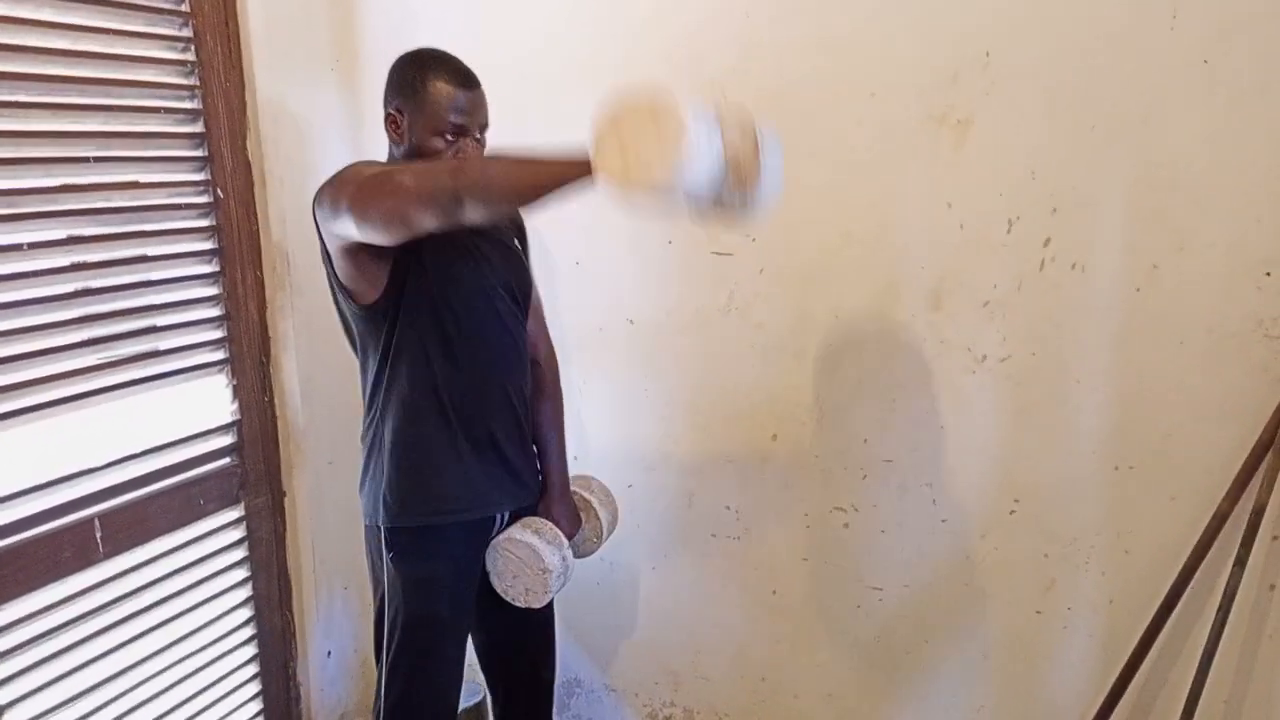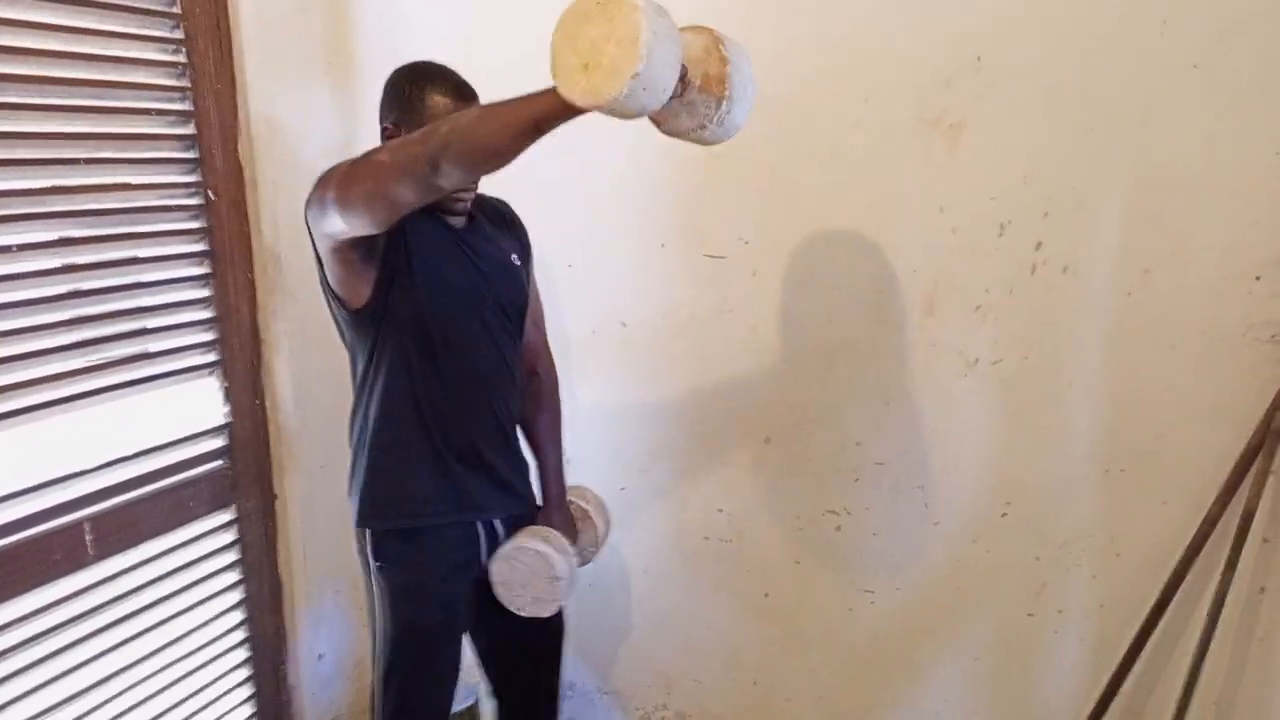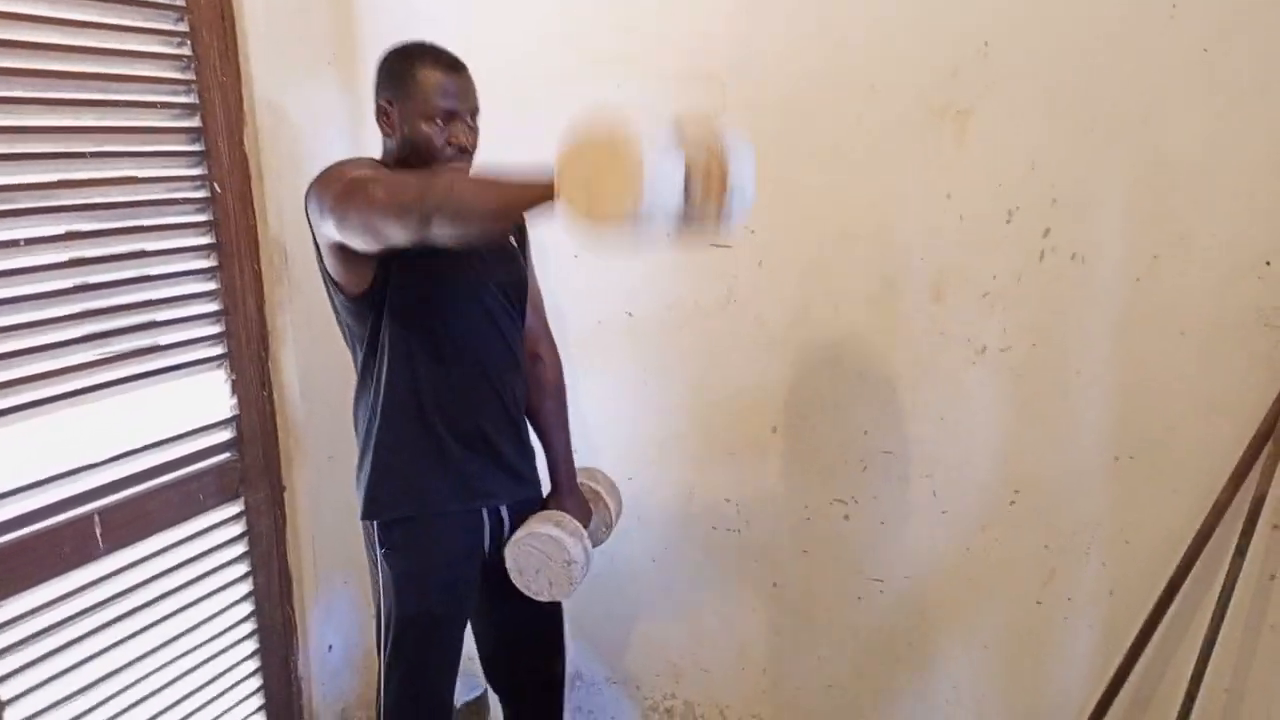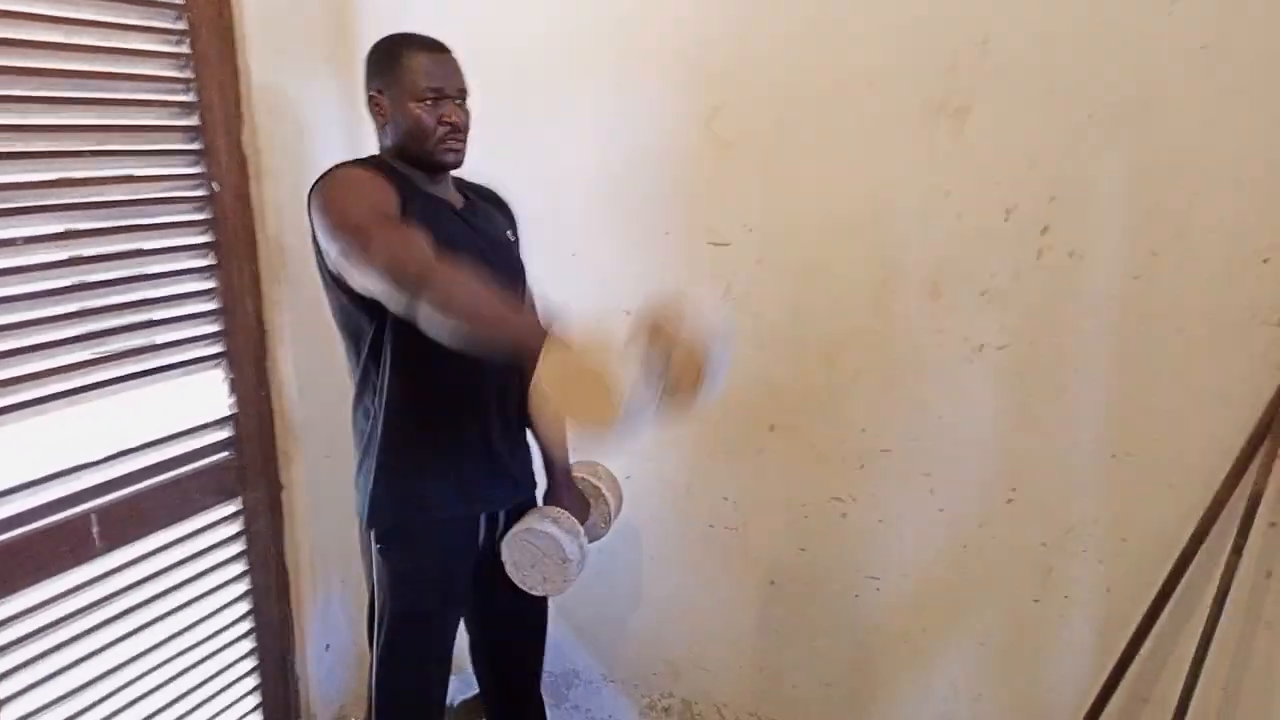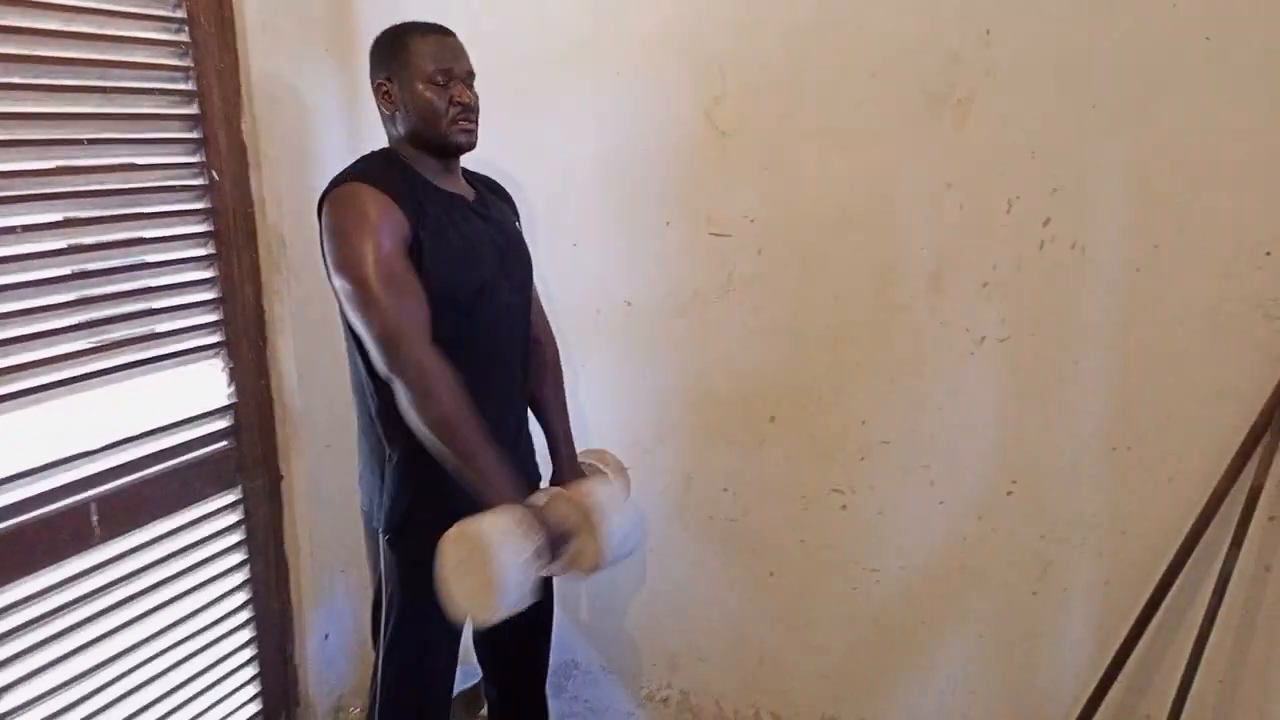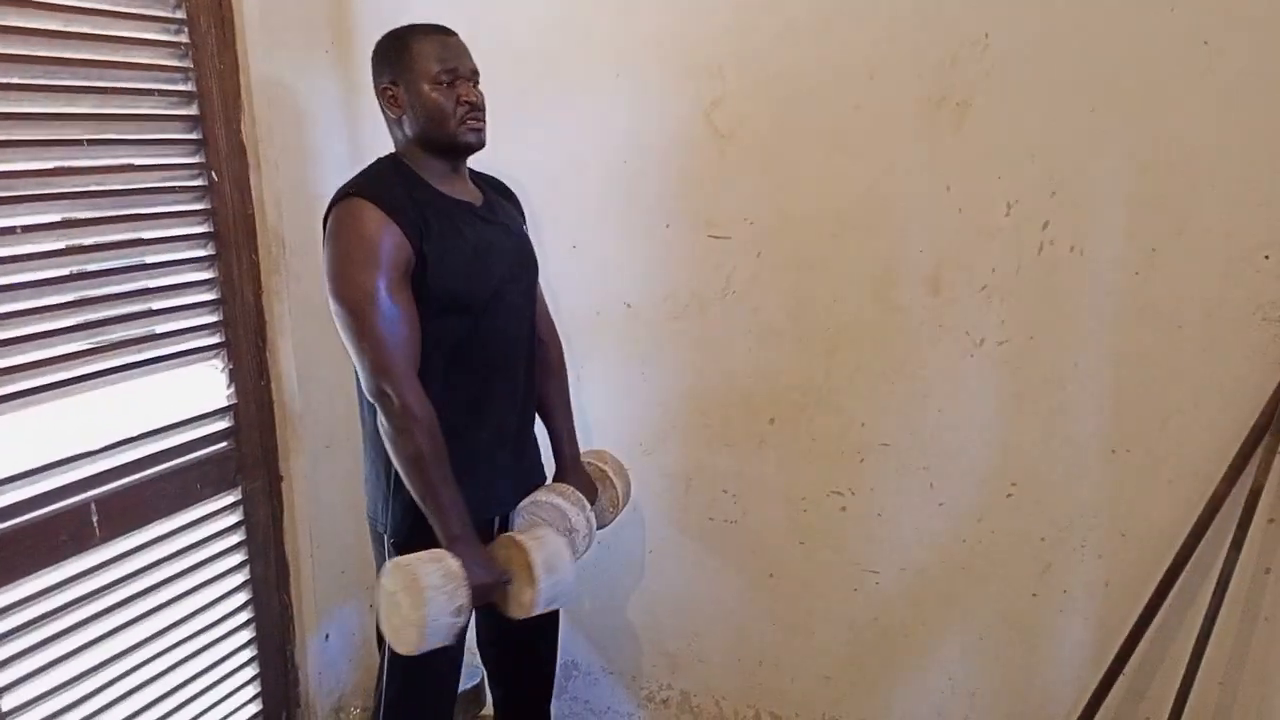
dt=0.2s
person 1, frame 1
left shoulder: (500, 216)
right shoulder: (353, 206)
left elbow: (536, 354)
right elbow: (455, 191)
left wrist: (556, 487)
right wrist: (602, 162)
left hip: (511, 493)
right hip: (422, 505)
person 1, frame 2
left shoulder: (503, 225)
right shoulder: (346, 208)
left elbow: (535, 365)
right elbow: (440, 161)
left wrist: (555, 497)
right wrist: (579, 95)
left hip: (505, 501)
right hip: (413, 513)
person 1, frame 3
left shoulder: (497, 213)
right shoulder: (346, 196)
left elbow: (536, 351)
right elbow: (434, 210)
left wrist: (565, 483)
left hip: (511, 489)
right hip: (418, 501)
person 1, frame 4
left shoulder: (490, 206)
right shoulder: (351, 193)
left elbow: (528, 339)
right elbow: (428, 287)
left wrist: (560, 471)
left hip: (504, 485)
right hip: (415, 494)
person 1, frame 5
left shoulder: (493, 197)
right shoulder: (364, 201)
right elbow: (411, 363)
left wrist: (564, 459)
right wrist: (506, 502)
left hip: (507, 477)
right hip: (424, 494)
left knee: (522, 655)
person 1, frame 6
left shoulder: (499, 198)
right shoulder: (371, 217)
right elbow: (394, 393)
left wrist: (569, 460)
right wrist: (457, 538)
left hip: (516, 484)
right hip: (428, 503)
left knee: (529, 658)
